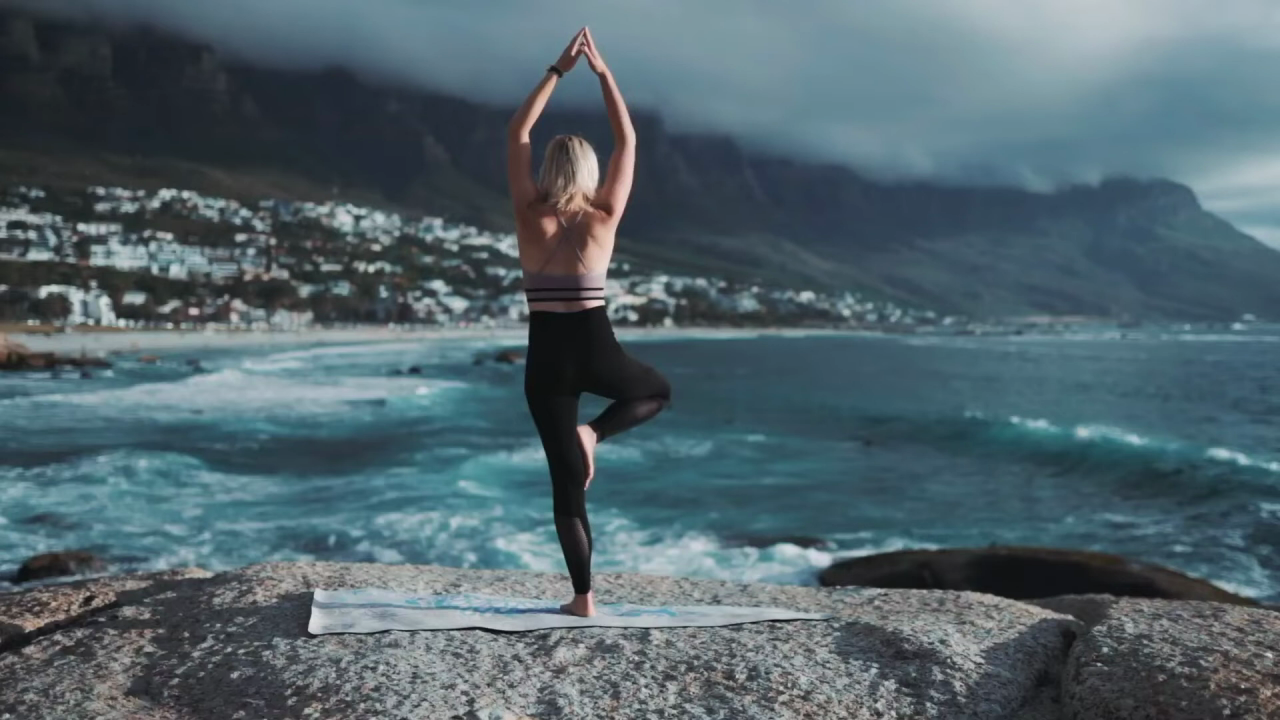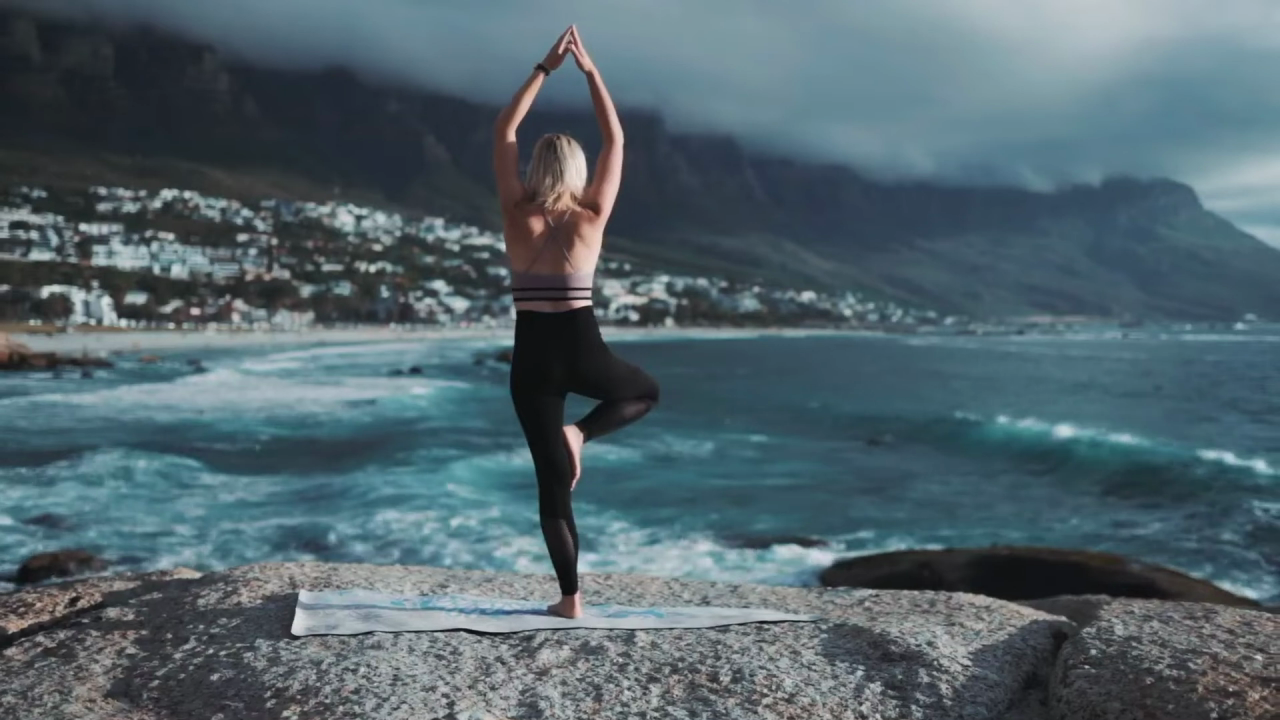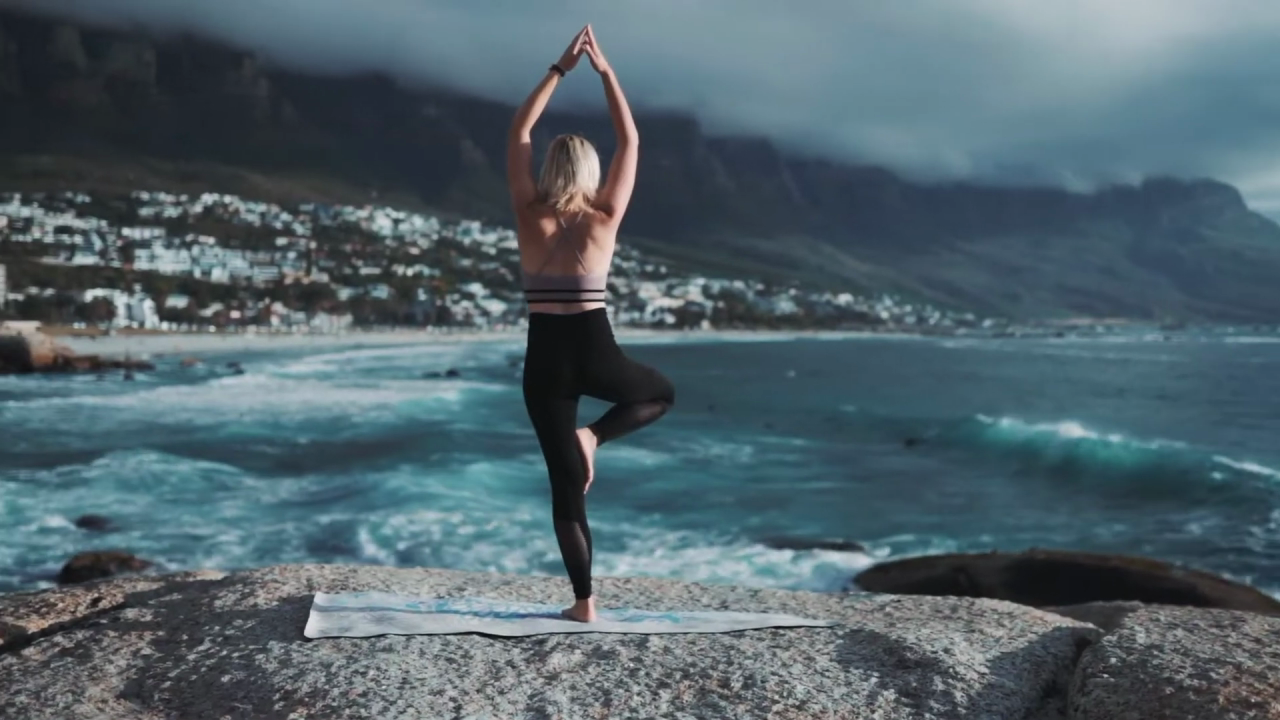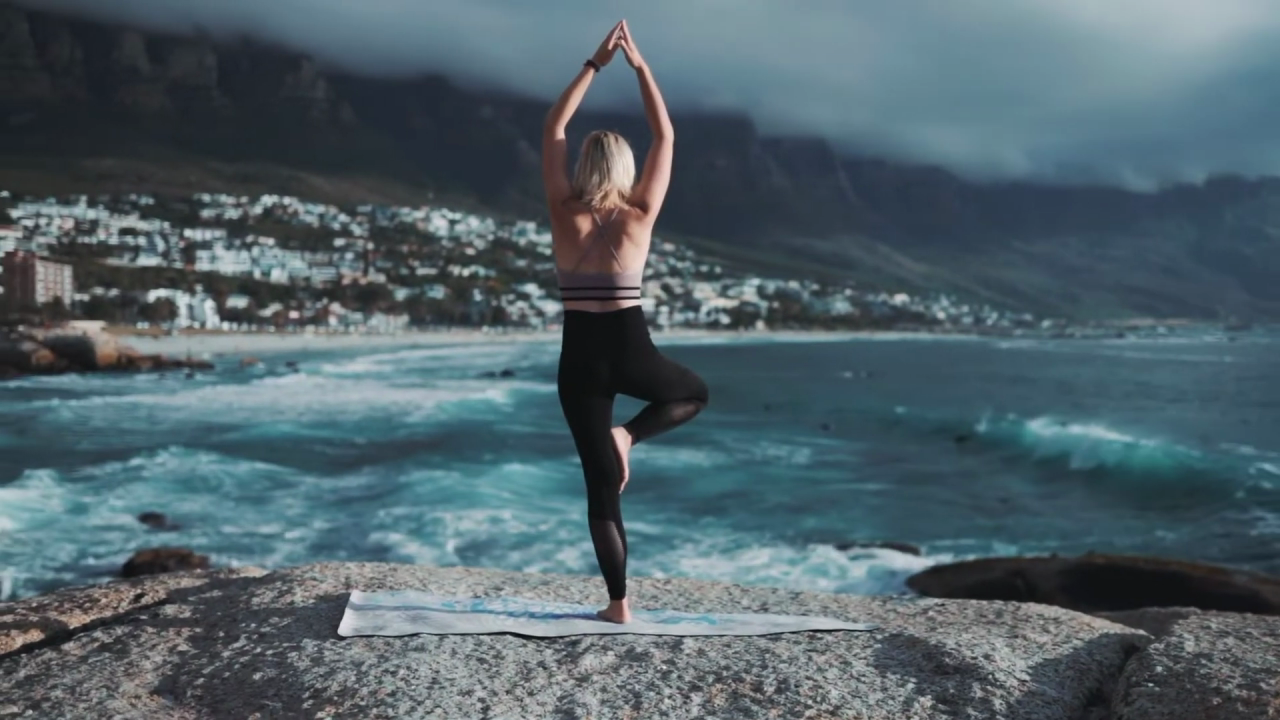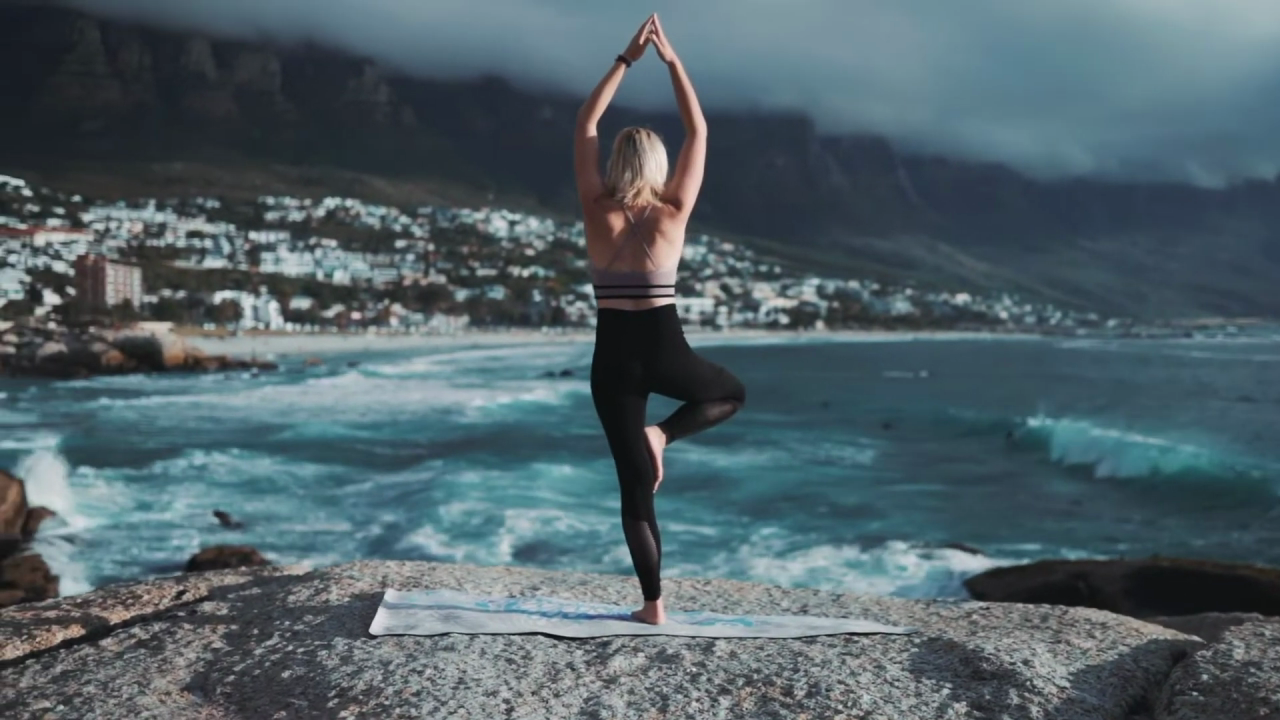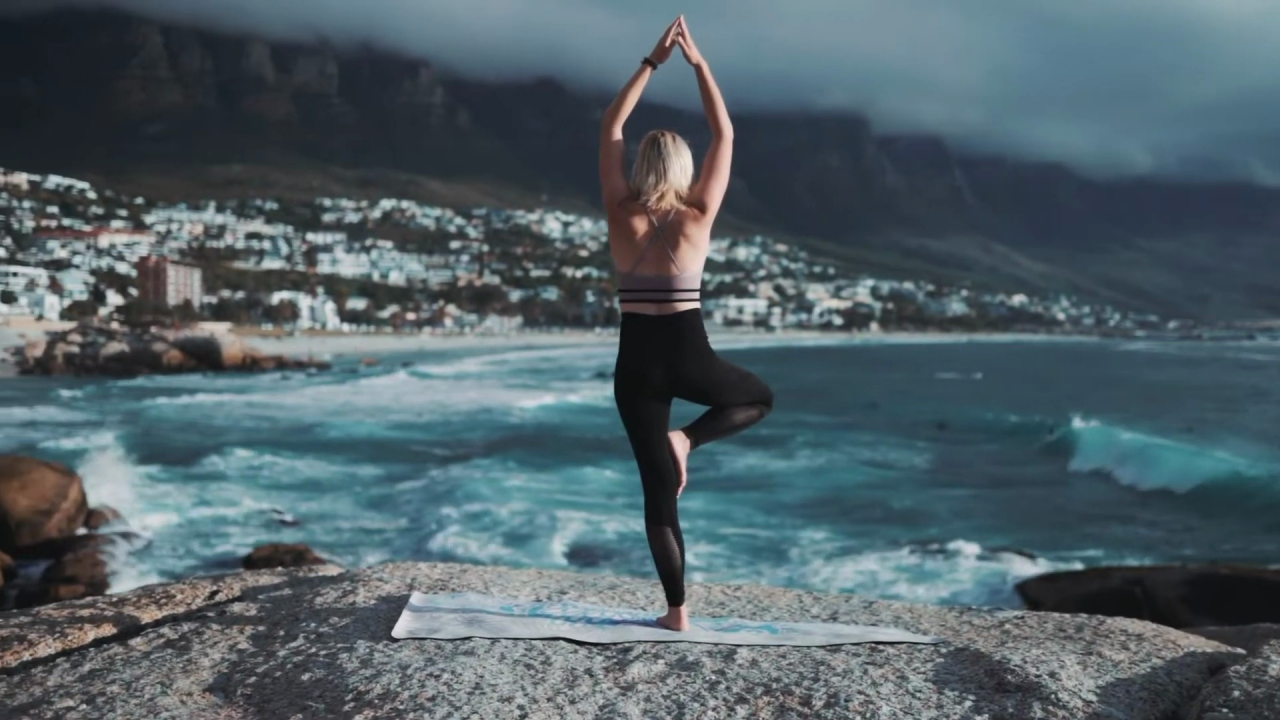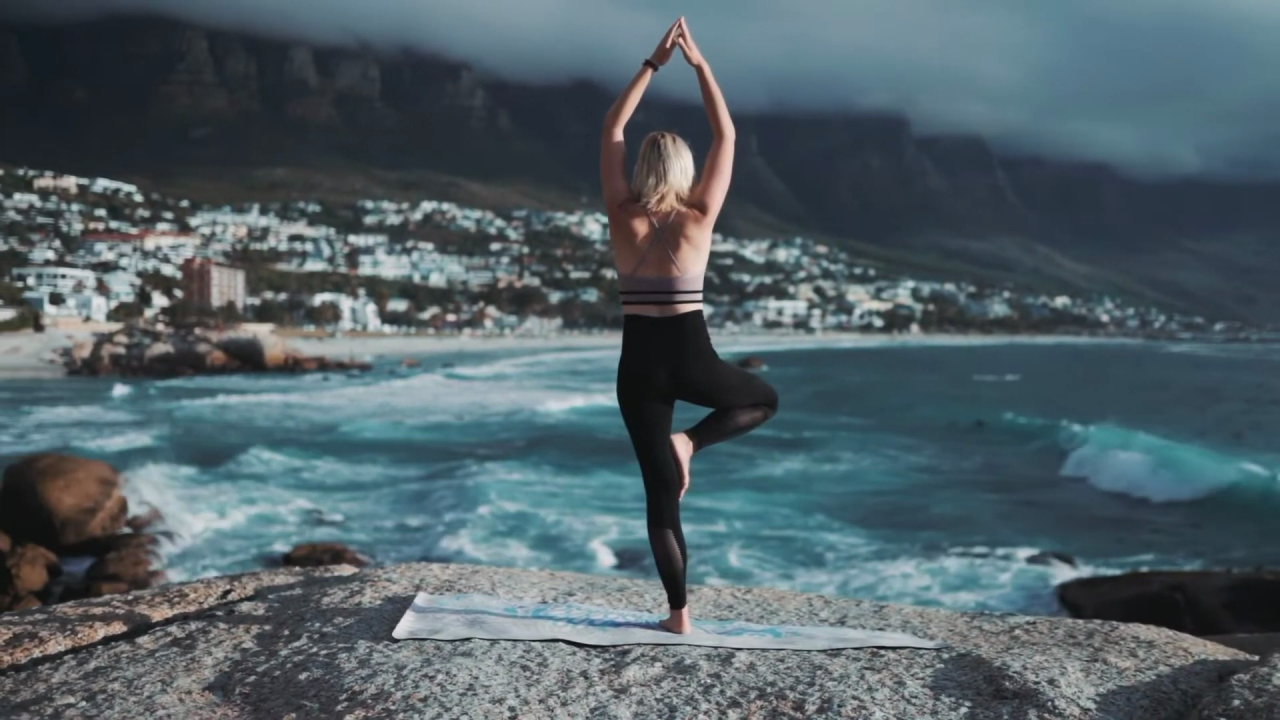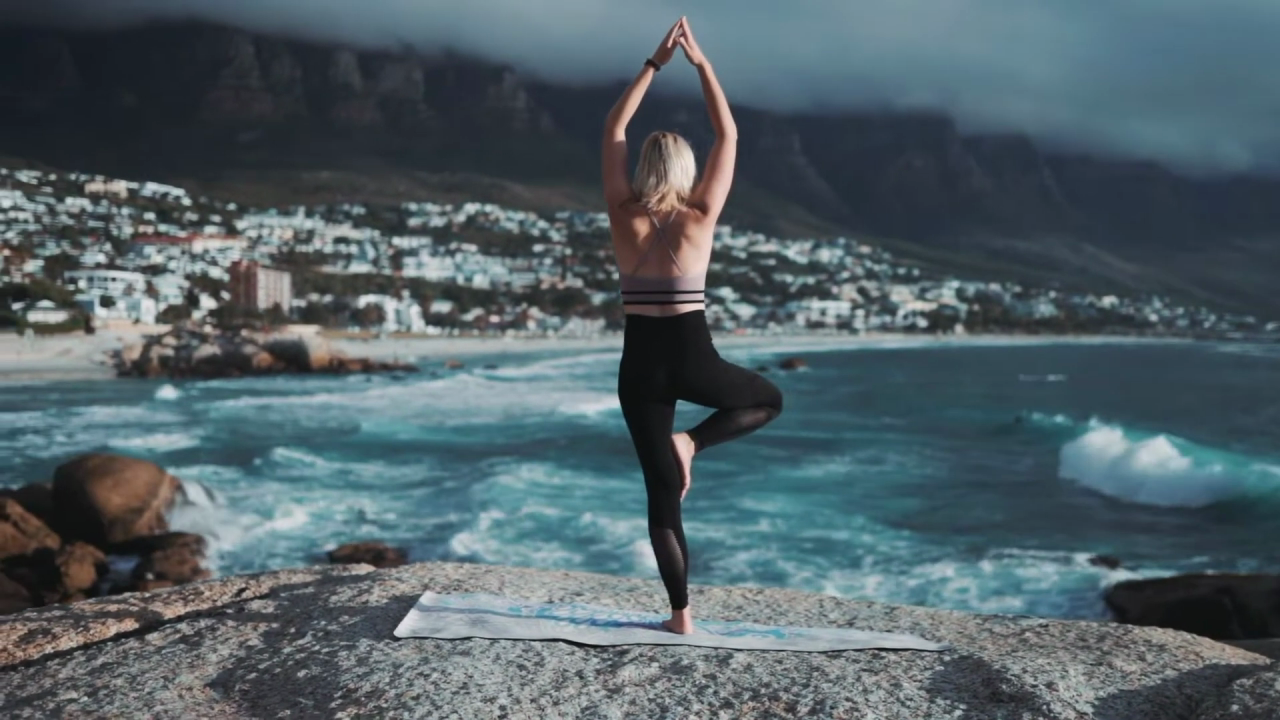
dt=0.7s
person 1, frame 1
left shoulder: (529, 217)
right shoulder: (604, 218)
left elbow: (517, 134)
right elbow: (627, 139)
left wrist: (558, 69)
right wrist: (600, 70)
left hip: (546, 359)
right hip: (596, 353)
left knee: (566, 483)
right knee: (657, 390)
left ankle: (583, 598)
right ankle: (594, 432)
person 1, frame 2
left shoulder: (516, 215)
right shoulder: (592, 217)
left elbow: (504, 132)
right elbow: (615, 138)
left wrist: (545, 67)
right wrist: (588, 68)
left hip: (532, 359)
right hip: (583, 352)
left knee: (552, 484)
right knee: (646, 391)
left ankle: (570, 599)
right ankle: (580, 433)
person 1, frame 3
left shoulder: (529, 217)
right shoulder: (604, 219)
left elbow: (518, 133)
right elbow: (630, 139)
left wrist: (559, 69)
right wrist: (603, 69)
left hip: (545, 361)
right hip: (595, 355)
left knee: (565, 487)
right knee: (662, 393)
left ankle: (583, 603)
right ankle: (594, 436)
person 1, frame 4
left shoulder: (564, 214)
right shoulder: (640, 216)
left elbow: (553, 129)
right elbow: (666, 136)
left wrist: (595, 64)
right wrist: (639, 64)
left hip: (580, 359)
right hip: (630, 353)
left knee: (601, 488)
right knee: (695, 393)
left ankle: (618, 605)
right ankle: (629, 435)
person 1, frame 5
left shoulder: (597, 212)
right shoulder: (673, 214)
left elbow: (584, 126)
right elbow: (698, 131)
left wrist: (626, 59)
right wrist: (671, 59)
left hip: (613, 358)
right hip: (665, 352)
left knee: (635, 488)
right knee: (732, 393)
left ankle: (653, 606)
right ankle: (664, 434)
person 1, frame 6
left shoulder: (621, 216)
right shoulder: (698, 217)
left elbow: (610, 129)
right elbow: (724, 134)
left wrist: (652, 61)
right wrist: (697, 61)
left hip: (636, 362)
right hip: (688, 357)
left knee: (658, 492)
right knee: (759, 397)
left ankle: (676, 612)
right ankle: (687, 438)
person 1, frame 7
left shoulder: (622, 218)
right shoulder: (699, 219)
left elbow: (611, 131)
right elbow: (726, 134)
left wrist: (652, 63)
right wrist: (698, 63)
left hip: (639, 364)
right hip: (690, 359)
left knee: (660, 494)
right knee: (764, 399)
left ankle: (679, 615)
right ankle: (691, 441)
person 1, frame 8
left shoulder: (623, 216)
right shoulder: (701, 218)
left elbow: (612, 131)
right elbow: (727, 134)
left wrist: (653, 64)
right wrist: (699, 61)
left hip: (640, 364)
right hip: (691, 359)
left knee: (661, 494)
right knee: (768, 399)
left ankle: (680, 616)
right ankle: (692, 442)
